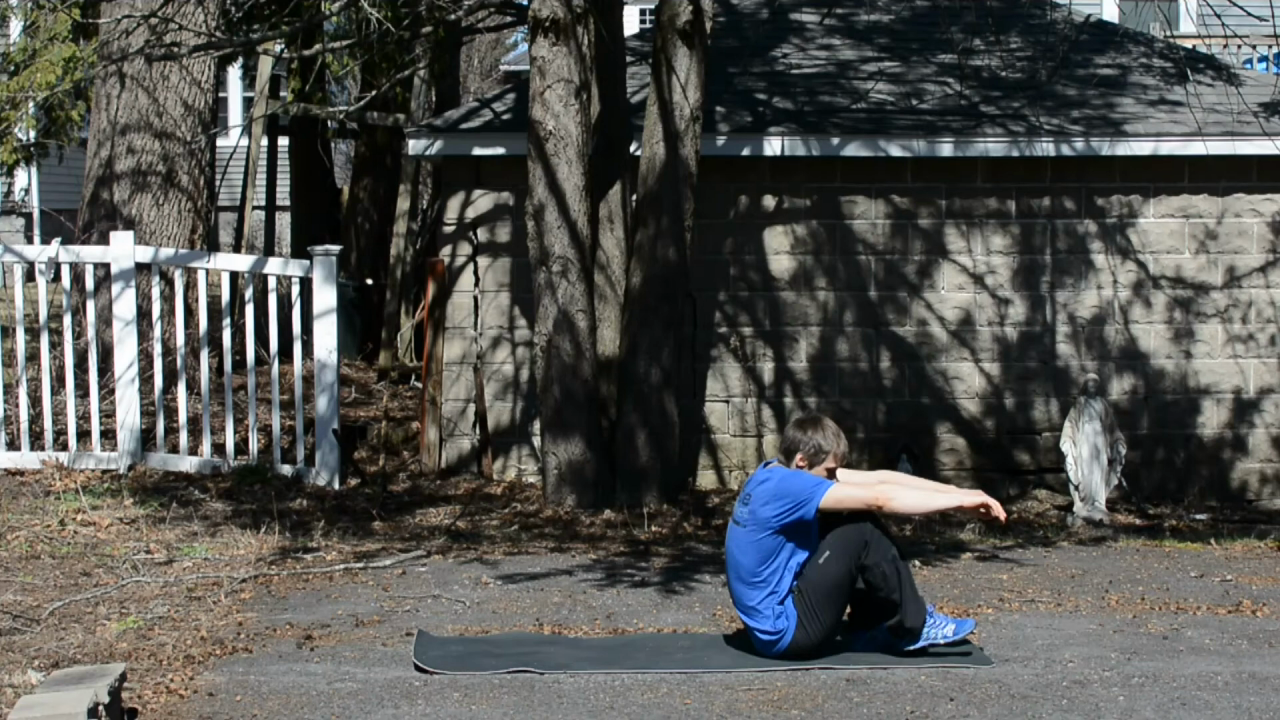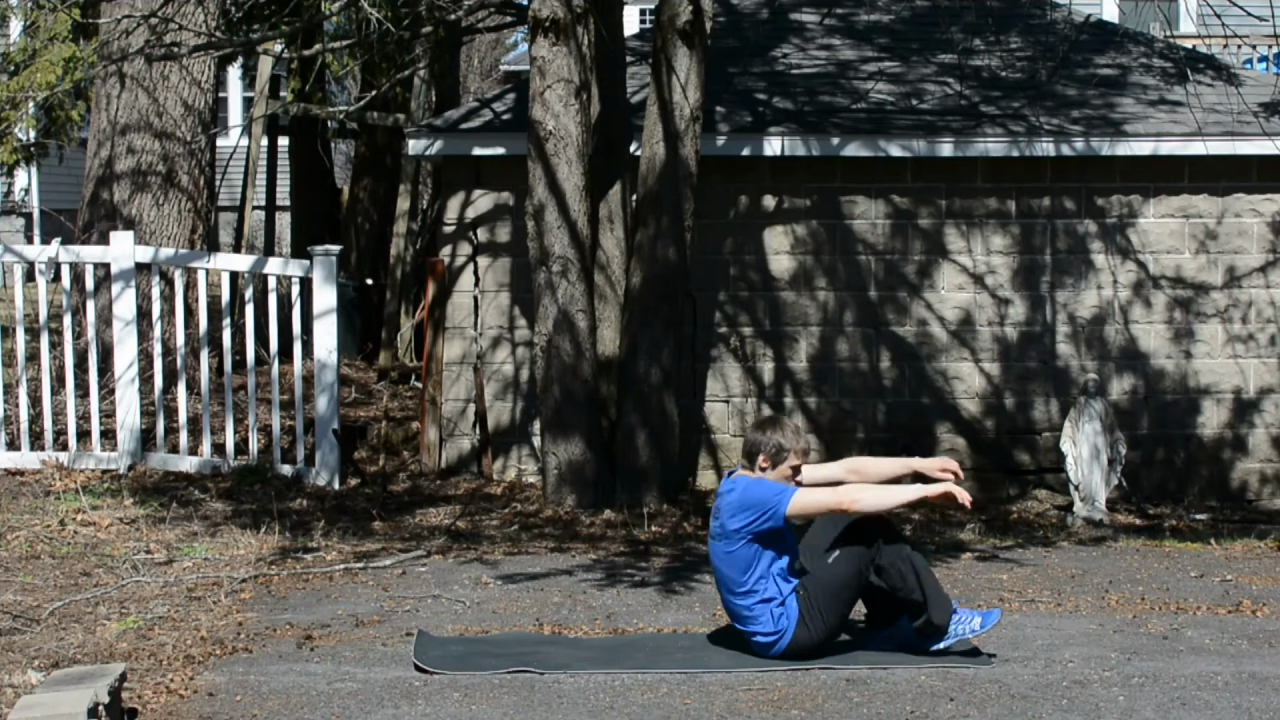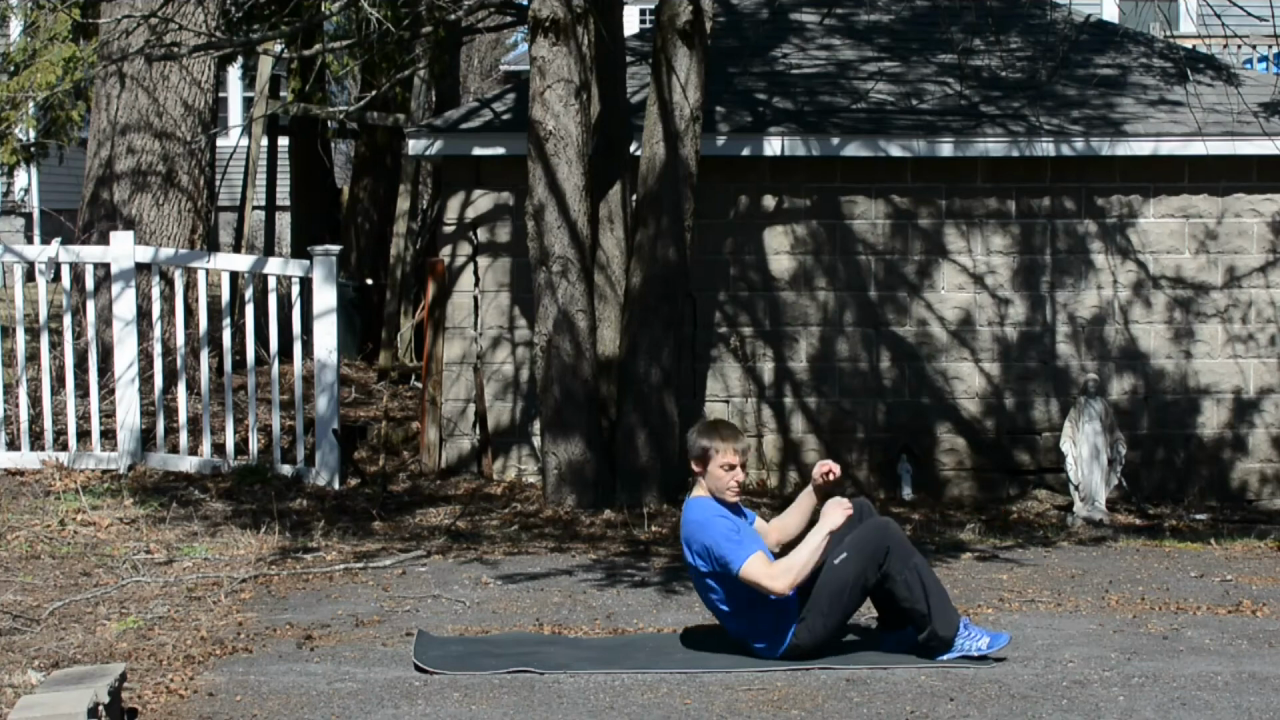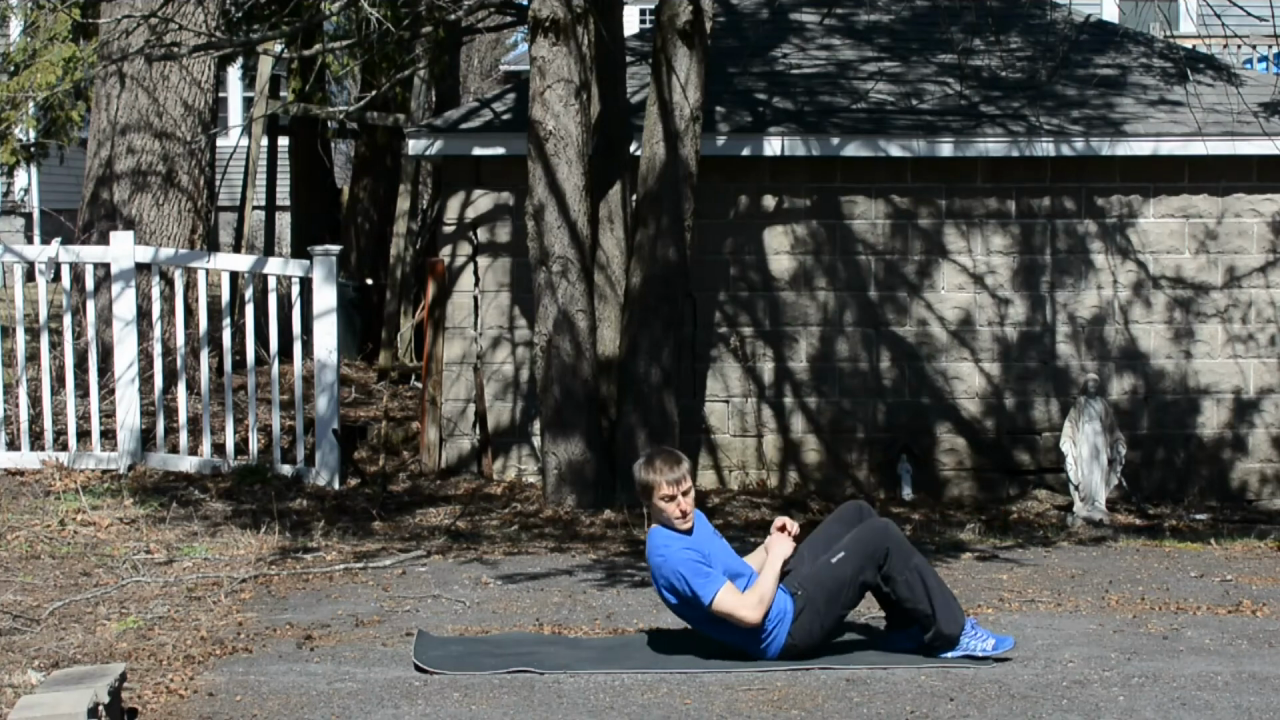
dt=0.3s
person 1, frame 1
left shoulder: (779, 472)
right shoulder: (785, 486)
left elbow: (878, 479)
right elbow: (879, 499)
right wrist: (960, 500)
left hip: (784, 613)
right hip: (787, 631)
left knee: (857, 516)
right knee: (862, 531)
left ankle: (873, 625)
right ankle: (910, 628)
person 1, frame 2
left shoulder: (749, 478)
right shoulder: (751, 495)
left elbow: (847, 470)
right elbow: (844, 502)
left wrist: (918, 465)
right wrist: (925, 490)
left hip: (784, 604)
right hip: (786, 631)
right knee: (870, 531)
left ankle: (893, 625)
right ankle: (939, 625)
person 1, frame 3
left shoulder: (720, 500)
right shoulder: (705, 522)
left elbow: (772, 537)
right elbow: (781, 579)
left wrist: (814, 489)
right wrist: (826, 524)
left hip: (787, 605)
right hip: (788, 632)
left knee: (858, 511)
right knee: (883, 535)
left ankle: (899, 629)
right ankle: (944, 637)
person 1, frame 4
left shoulder: (690, 520)
right shoulder: (669, 555)
right elbow: (749, 613)
left wrist: (770, 544)
right wrist: (777, 557)
left hip: (781, 601)
right hip: (785, 628)
left knee: (856, 513)
right knee: (882, 538)
left ankle: (908, 628)
right ankle: (949, 636)
